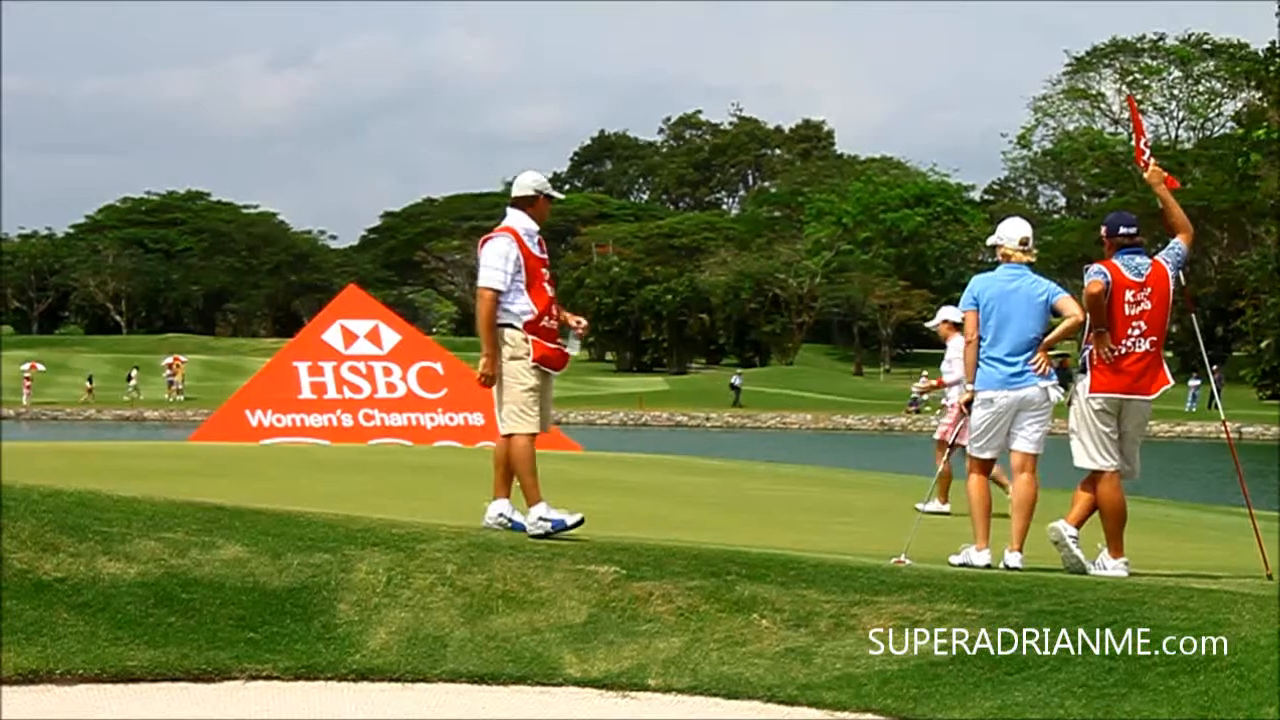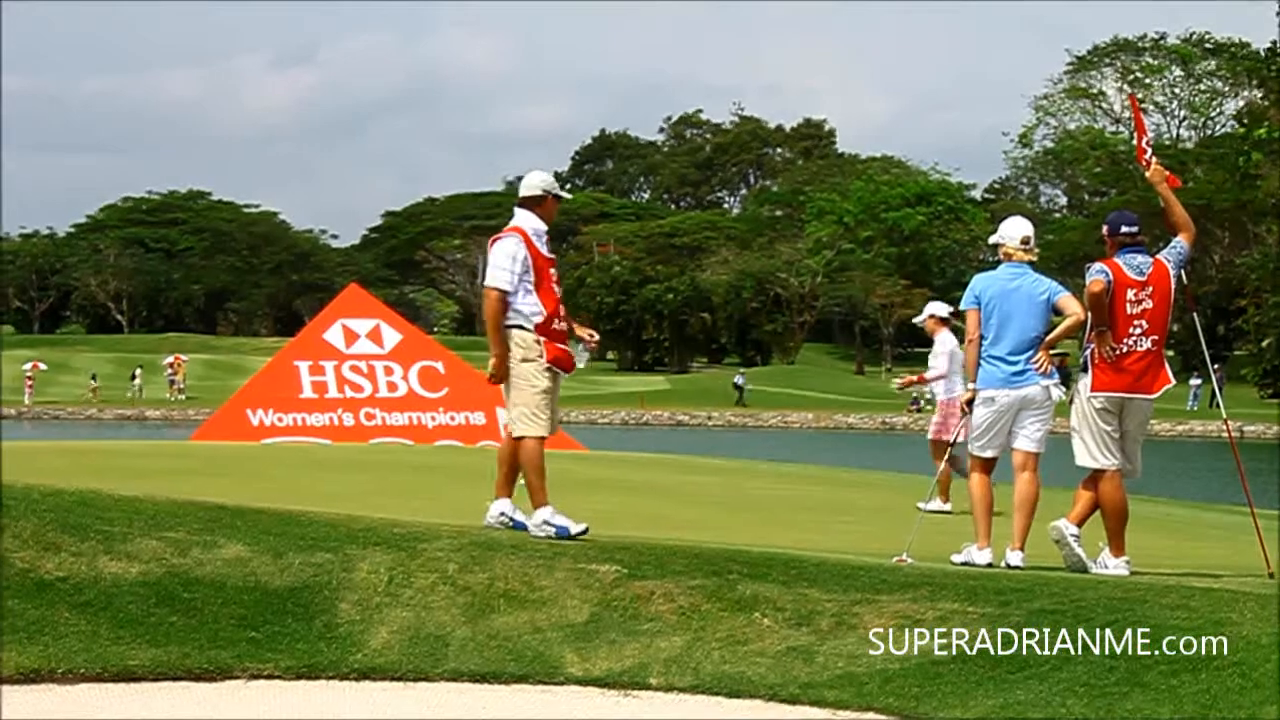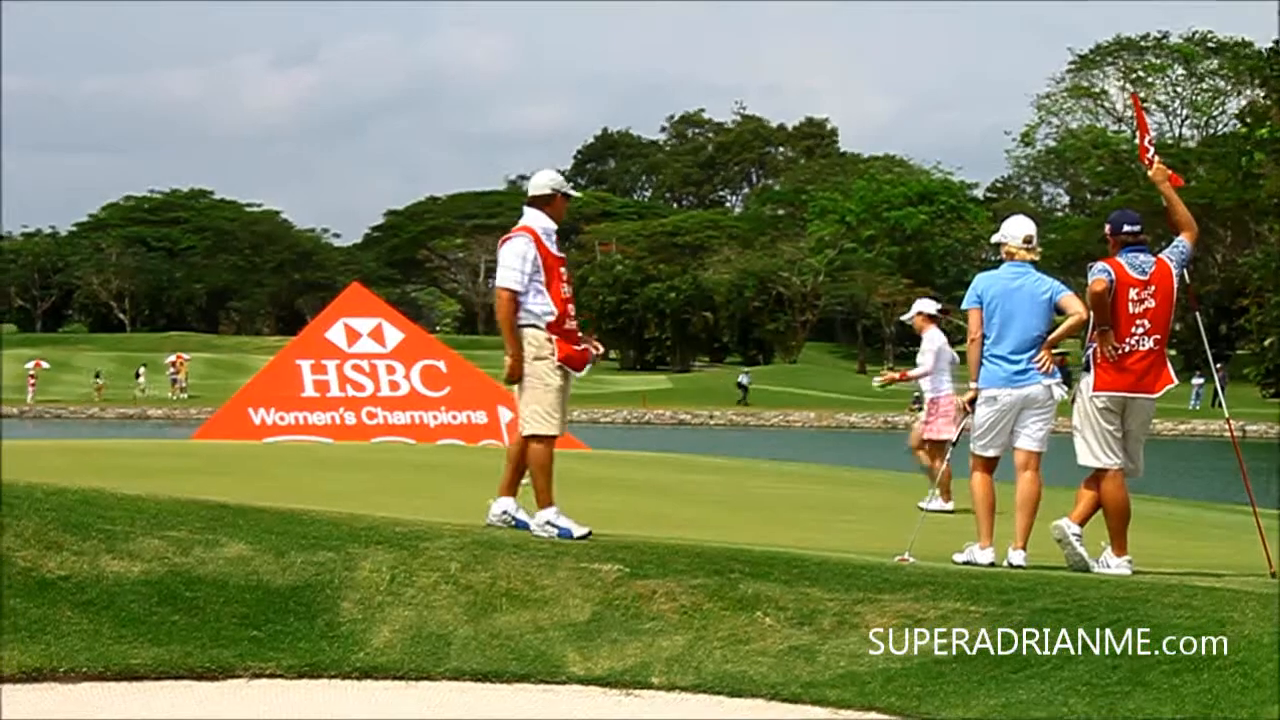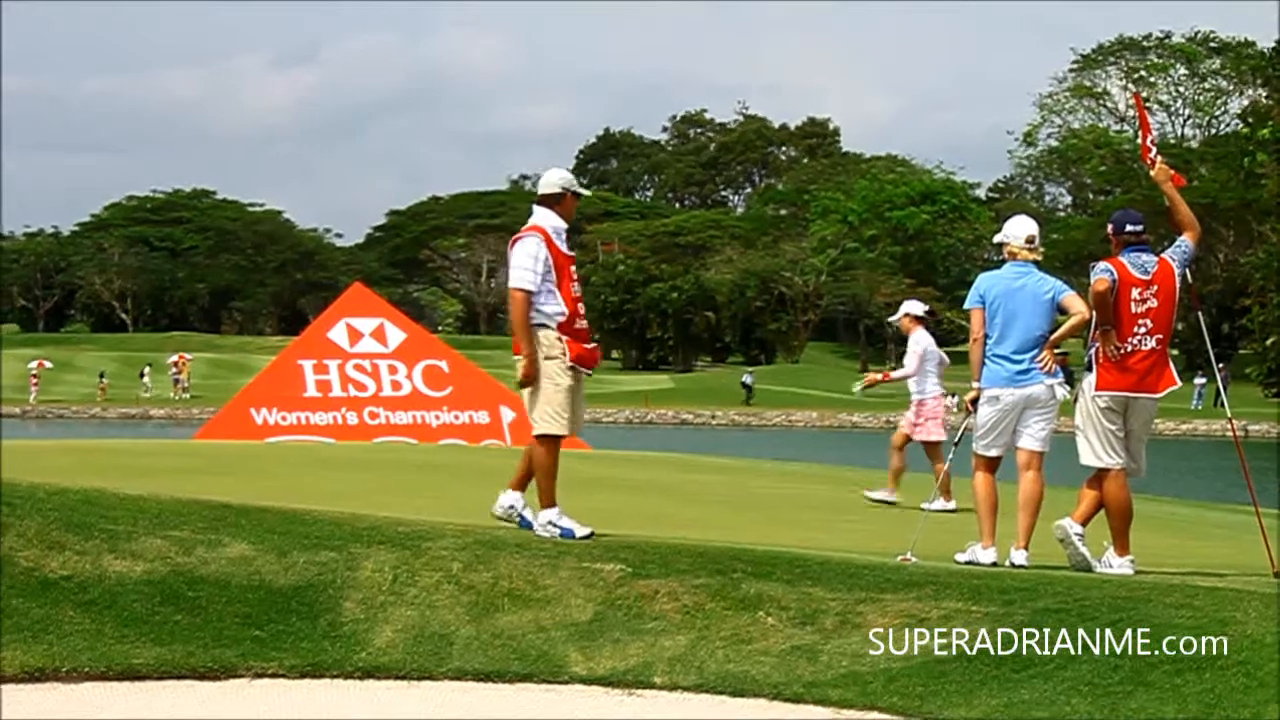
dt=0.1s
person 1, frame 1
left shoulder: (1103, 270)
right shoulder: (1164, 267)
left elbow: (1094, 292)
right elbow: (1185, 233)
left wrist: (1099, 330)
right wrist: (1160, 187)
left hip: (1102, 383)
right hip: (1143, 388)
left knee: (1106, 469)
right knee: (1113, 469)
left ankle: (1115, 558)
right ankle: (1070, 524)
person 1, frame 2
left shoulder: (1104, 269)
right shoulder: (1165, 267)
left elbow: (1095, 291)
right elbow: (1187, 232)
left wrist: (1101, 329)
right wrist: (1162, 186)
left hip: (1103, 381)
right hip: (1144, 386)
left knee: (1107, 468)
right knee: (1114, 467)
left ankle: (1117, 557)
right ankle: (1072, 523)
person 1, frame 3
left shoulder: (1106, 267)
right shoulder: (1167, 266)
left elbow: (1097, 289)
right elbow: (1190, 230)
left wrist: (1103, 328)
right wrist: (1164, 184)
left hip: (1105, 381)
right hip: (1146, 386)
left knee: (1110, 467)
right knee: (1116, 466)
left ankle: (1119, 556)
right ankle: (1075, 523)
person 1, frame 4
left shoulder: (1109, 267)
right shoulder: (1170, 266)
left elbow: (1100, 290)
right elbow: (1192, 231)
left wrist: (1106, 328)
right wrist: (1166, 184)
left hip: (1107, 381)
right hip: (1148, 386)
left knee: (1112, 467)
right knee: (1117, 467)
left ankle: (1121, 556)
right ankle: (1077, 523)
person 2, frame 1
left shoulder: (534, 241)
right shoulder: (504, 241)
right elbow: (486, 299)
left wrist: (567, 318)
right wrist: (489, 355)
left hip: (538, 348)
right hip: (517, 345)
left knee: (513, 429)
right knee: (521, 429)
left ankle: (499, 507)
right ankle: (537, 512)
person 2, frame 2
left shoulder: (539, 240)
right shoulder: (513, 241)
right elbow: (492, 299)
left wrist: (574, 328)
right wrist: (497, 355)
left hip: (546, 349)
right hip: (525, 346)
left knee: (519, 430)
right knee: (530, 431)
left ankle: (501, 507)
right ankle: (543, 515)
person 2, frame 3
left shoulder: (547, 239)
right shoulder: (524, 240)
right elbow: (504, 299)
left wrist: (582, 340)
right wrist: (512, 355)
left hip: (558, 348)
right hip: (537, 346)
left knee: (534, 431)
right knee: (541, 430)
left ankle: (504, 505)
right ankle: (546, 515)
person 2, frame 4
left shoulder: (556, 238)
right shoulder: (534, 240)
right elbow: (518, 300)
left wrist: (584, 340)
right wrist: (527, 356)
left hip: (567, 347)
right hip: (547, 345)
left knee: (555, 431)
right knee: (550, 430)
left ankle: (511, 498)
right ankle: (548, 515)
person 3, frame 1
left shoulder: (979, 284)
right shoulder: (1045, 287)
left elbow: (971, 339)
right elbow: (1076, 316)
left wrist: (969, 386)
right wrist: (1045, 345)
left hip: (992, 387)
right hip: (1035, 386)
left knee: (978, 469)
right knee: (1025, 469)
left ankle: (980, 549)
right ankle: (1015, 552)
person 3, frame 2
left shoulder: (980, 283)
right shoulder: (1046, 286)
left elbow: (972, 338)
right elbow: (1077, 315)
left wrist: (970, 385)
right wrist: (1046, 343)
left hip: (993, 385)
right hip: (1036, 385)
left knee: (980, 467)
right knee: (1026, 468)
left ankle: (982, 548)
right ankle: (1016, 551)
person 3, frame 3
left shoulder: (983, 282)
right shoulder: (1048, 285)
left elbow: (974, 338)
right elbow: (1080, 313)
left wrist: (973, 385)
right wrist: (1049, 343)
left hip: (996, 386)
right hip: (1038, 386)
left knee: (982, 467)
right knee: (1028, 467)
left ankle: (984, 548)
right ankle: (1018, 550)
person 3, frame 4
left shoulder: (985, 282)
right shoulder: (1050, 285)
left elbow: (977, 337)
right elbow: (1082, 313)
left wrist: (975, 384)
right wrist: (1051, 343)
left hip: (998, 385)
right hip: (1040, 385)
left knee: (984, 466)
right knee: (1030, 466)
left ankle: (986, 547)
right ankle: (1020, 550)
person 4, frame 1
left shoulder: (955, 345)
right shoulder: (960, 345)
left elbow: (961, 376)
right elbow: (964, 374)
left wrist: (936, 384)
left hip: (959, 407)
right hip: (963, 406)
left knee: (941, 454)
left ankle: (941, 502)
right ankle: (1010, 487)
person 4, frame 2
left shoulder: (943, 341)
right shoulder: (948, 339)
left elbow: (943, 370)
right elbow: (962, 362)
left wrist: (915, 380)
left hip: (949, 402)
right hip: (952, 401)
left knee: (940, 453)
right knee: (941, 453)
left ankle: (943, 500)
person 4, frame 3
left shoulder: (931, 338)
right shoulder: (937, 337)
left elbow: (927, 368)
right elbow: (954, 360)
left wrist: (898, 376)
left hip: (938, 400)
right hip: (934, 400)
left knee: (937, 453)
right knee: (917, 445)
left ankle: (945, 500)
right ankle: (938, 491)
person 4, frame 4
left shoulder: (917, 339)
right shoulder: (926, 338)
left elbow: (911, 370)
right elbow: (944, 361)
left wrist: (881, 377)
left hip: (926, 402)
right hip: (922, 402)
left knee: (934, 454)
right knee: (896, 444)
left ankle: (946, 499)
right ankle: (891, 491)
